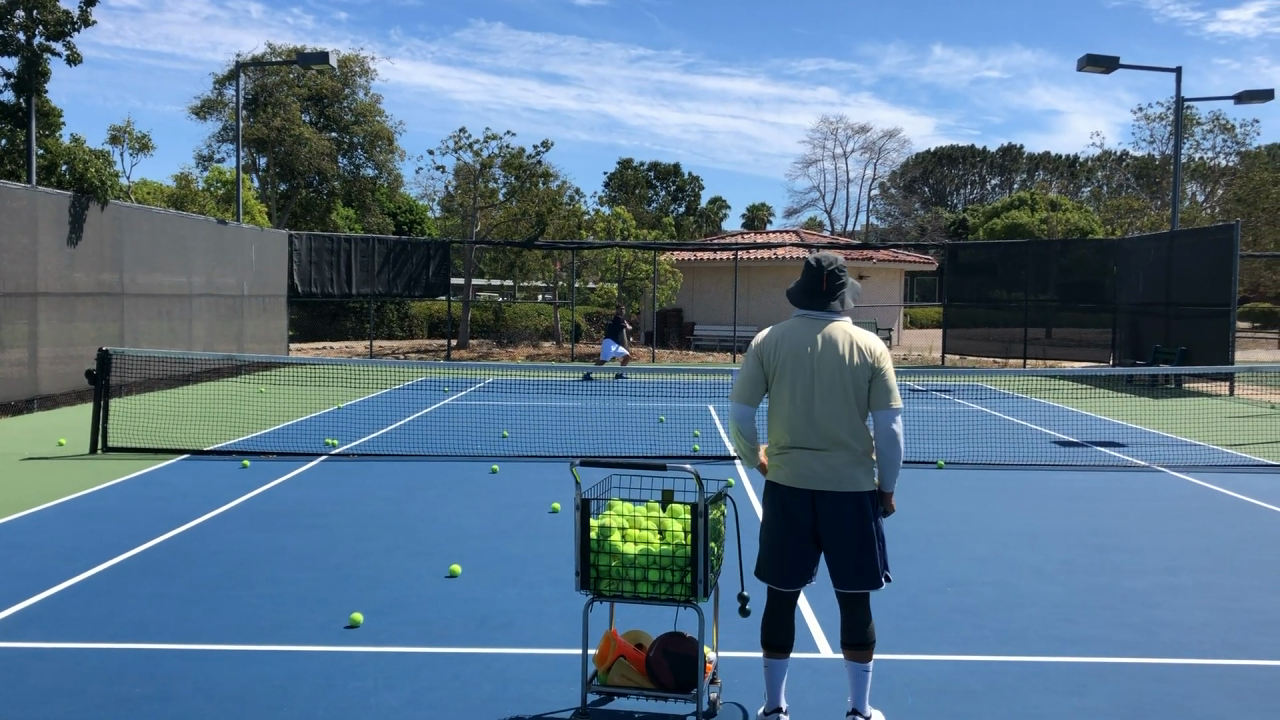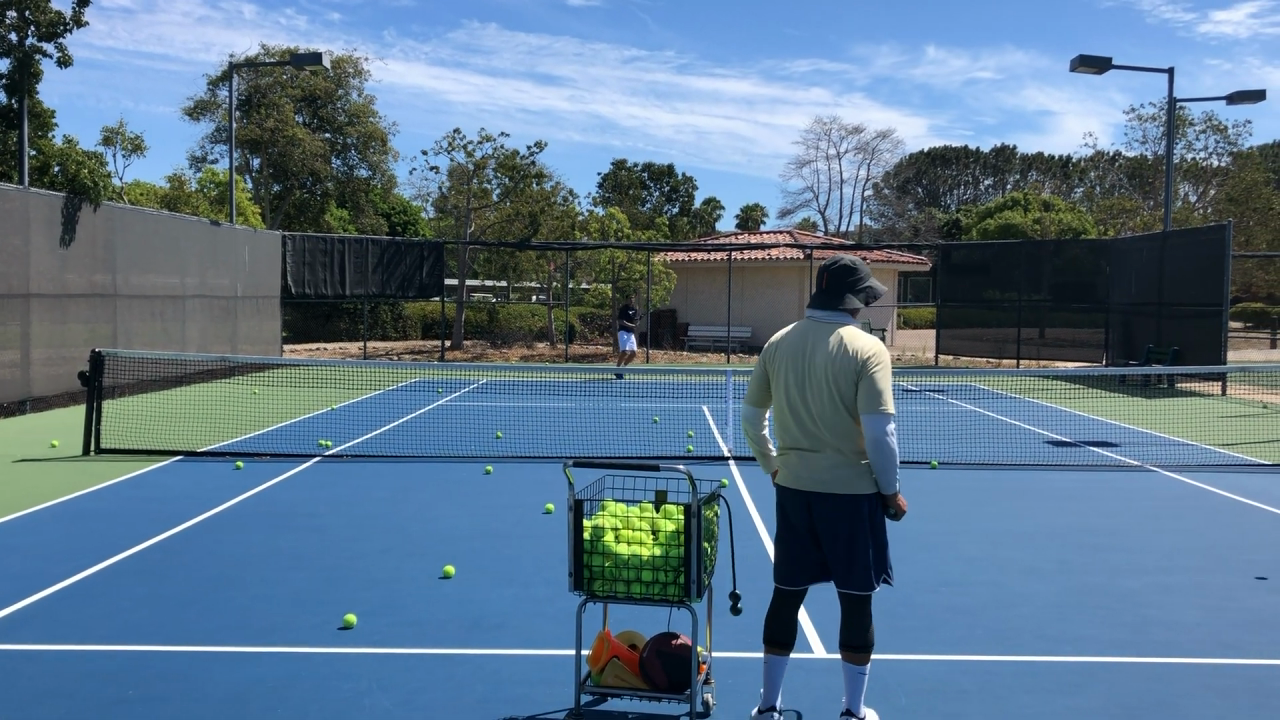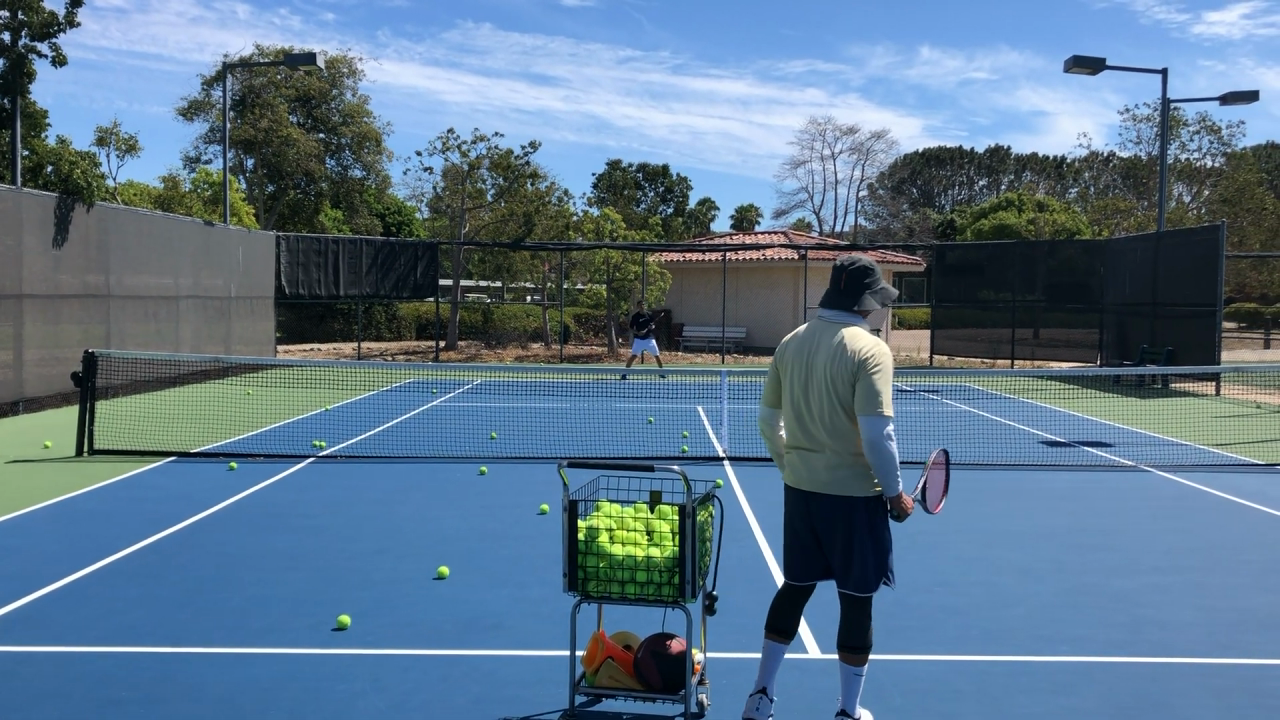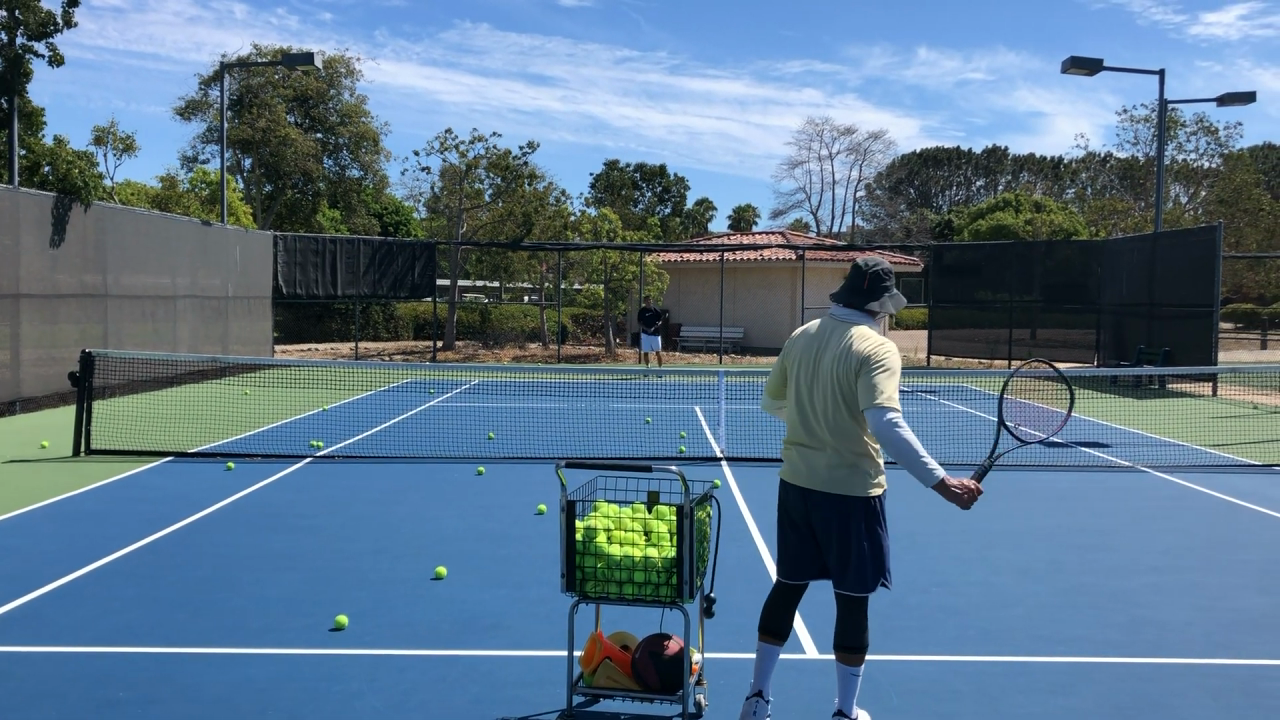
dt=0.3s
person 1, frame 1
left shoulder: (769, 340)
right shoulder: (869, 345)
left elbow: (738, 416)
right elbow: (890, 428)
left wrist: (755, 458)
right wrist: (887, 487)
left hip: (788, 487)
right hip: (852, 490)
left knee: (781, 597)
right knee: (855, 601)
person 1, frame 2
left shoulder: (778, 342)
right shoulder: (867, 348)
left elbow: (750, 416)
right elbow: (879, 432)
left wrist: (771, 465)
right wrist: (892, 491)
left hip: (794, 488)
right hip: (852, 492)
left knee: (787, 594)
right knee: (856, 600)
person 1, frame 3
left shoulder: (790, 342)
right shoulder: (870, 349)
left elbow: (768, 419)
right elbow: (876, 434)
right wrist: (895, 492)
left hip: (800, 488)
right hip: (853, 494)
left knee: (795, 586)
right knee: (856, 601)
person 1, frame 4
left shoulder: (801, 336)
right shoulder: (875, 348)
left elbow: (772, 401)
right elbow: (886, 427)
right wrist: (942, 482)
left hip: (796, 484)
right hip: (851, 493)
left knee: (788, 585)
right knee: (852, 601)
